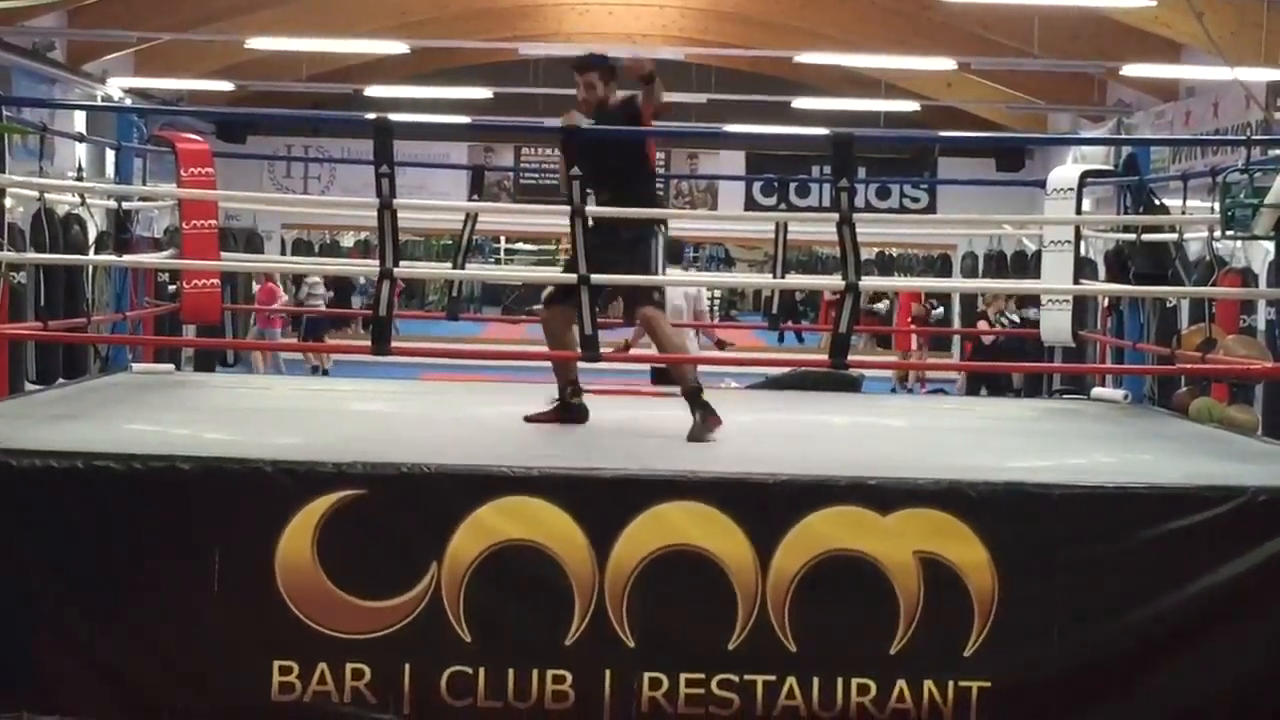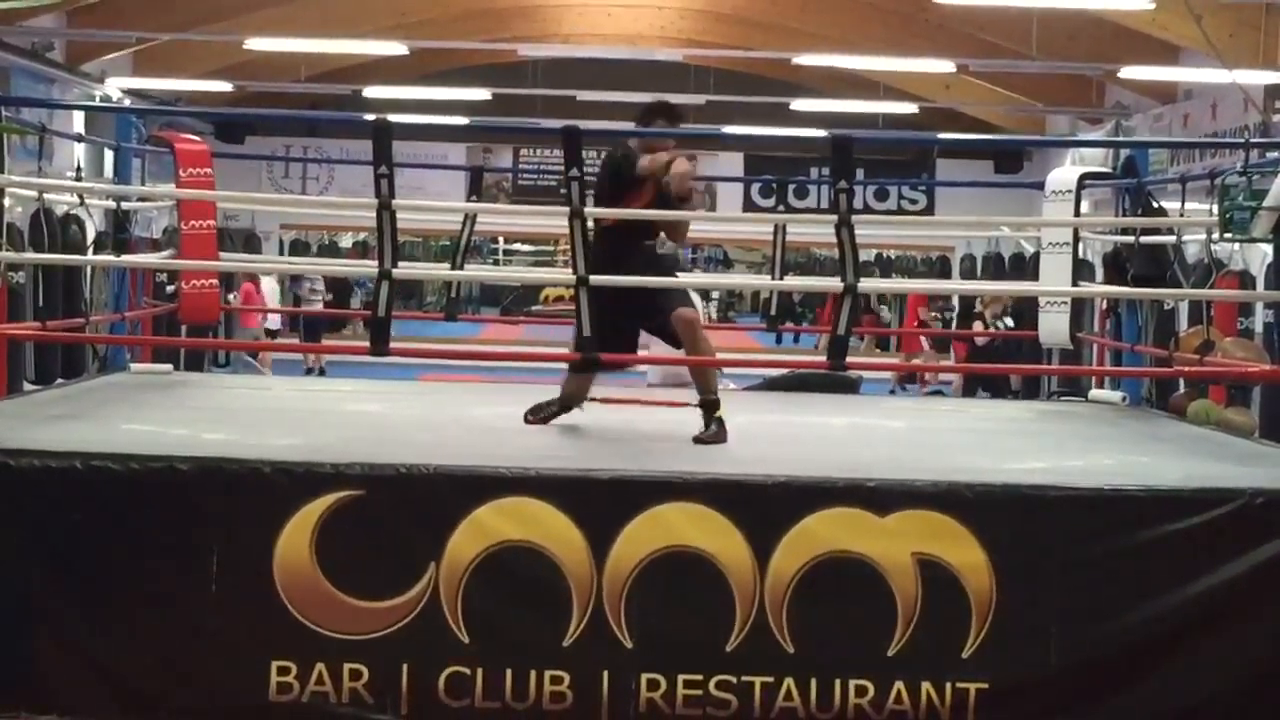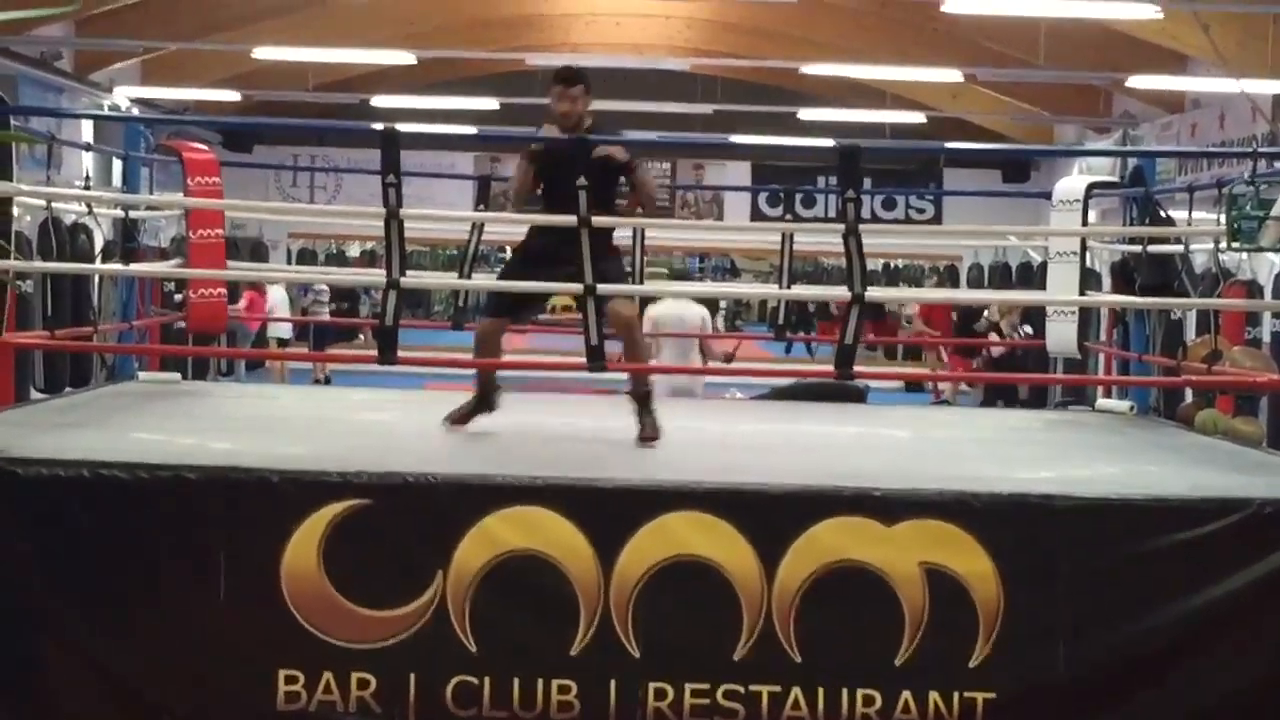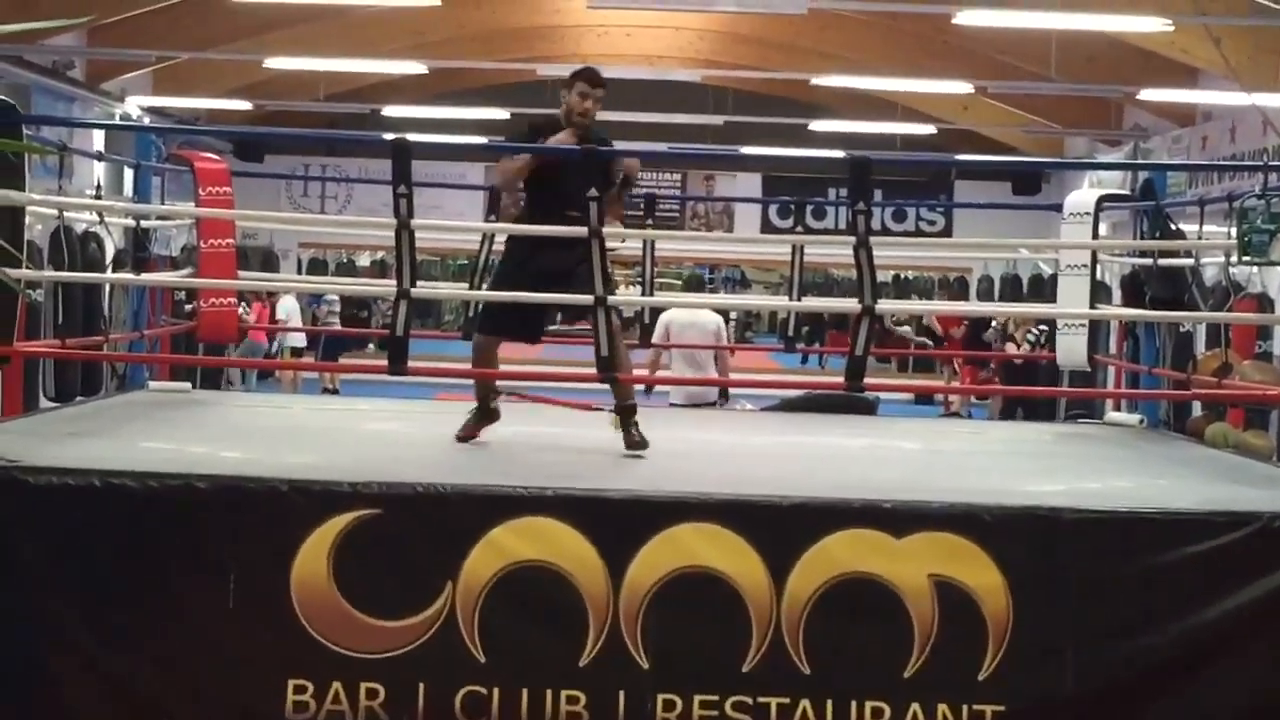
dt=0.3s
person 1, frame 1
left shoulder: (630, 112)
right shoulder: (580, 128)
left elbow: (655, 103)
right elbow: (565, 183)
left wrist: (647, 75)
right wrist: (565, 138)
left hip: (637, 231)
right hip: (601, 231)
left knee: (648, 313)
right knee: (553, 311)
left ankle: (701, 407)
right ankle: (570, 402)
person 1, frame 2
left shoulder: (665, 171)
right shoulder: (620, 161)
left elbow: (678, 235)
right elbow: (607, 213)
left wrist: (680, 196)
right wrist: (655, 172)
left hip: (647, 266)
right hip: (607, 270)
left knee: (686, 321)
right knee: (585, 368)
left ankle: (712, 416)
right ankle: (567, 399)
person 1, frame 3
left shoulder: (610, 143)
right shoulder: (544, 140)
left elbow: (650, 202)
right elbow: (517, 198)
left wrist: (628, 164)
right wrist: (535, 153)
left hip: (594, 246)
right hip: (544, 244)
left knee: (624, 316)
right knee: (488, 327)
left ankle: (644, 406)
right ankle: (484, 395)
person 1, frame 4
left shoulder: (602, 147)
right shoulder: (538, 133)
left elbow: (614, 215)
right elbow: (503, 180)
left wrist: (625, 181)
right wrist: (541, 150)
left hip: (579, 252)
right hip: (529, 251)
left knee: (610, 326)
right knee: (487, 337)
left ankle: (628, 422)
right ankle: (485, 409)
